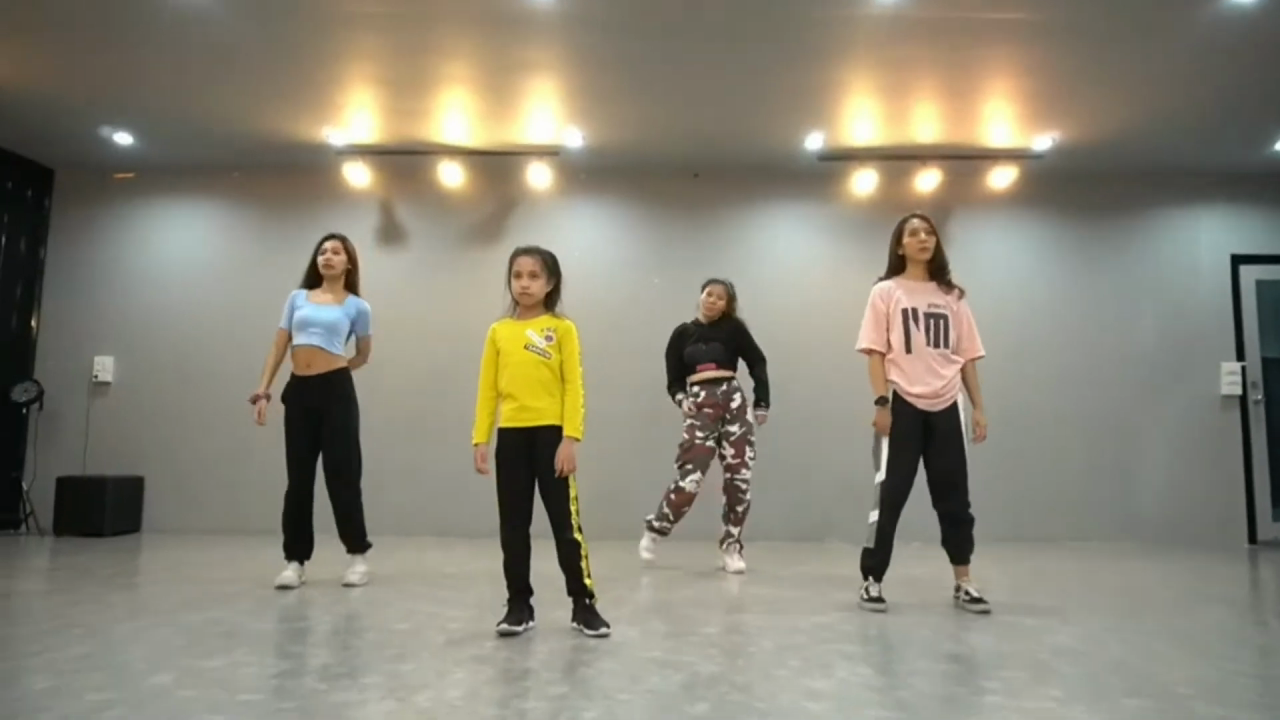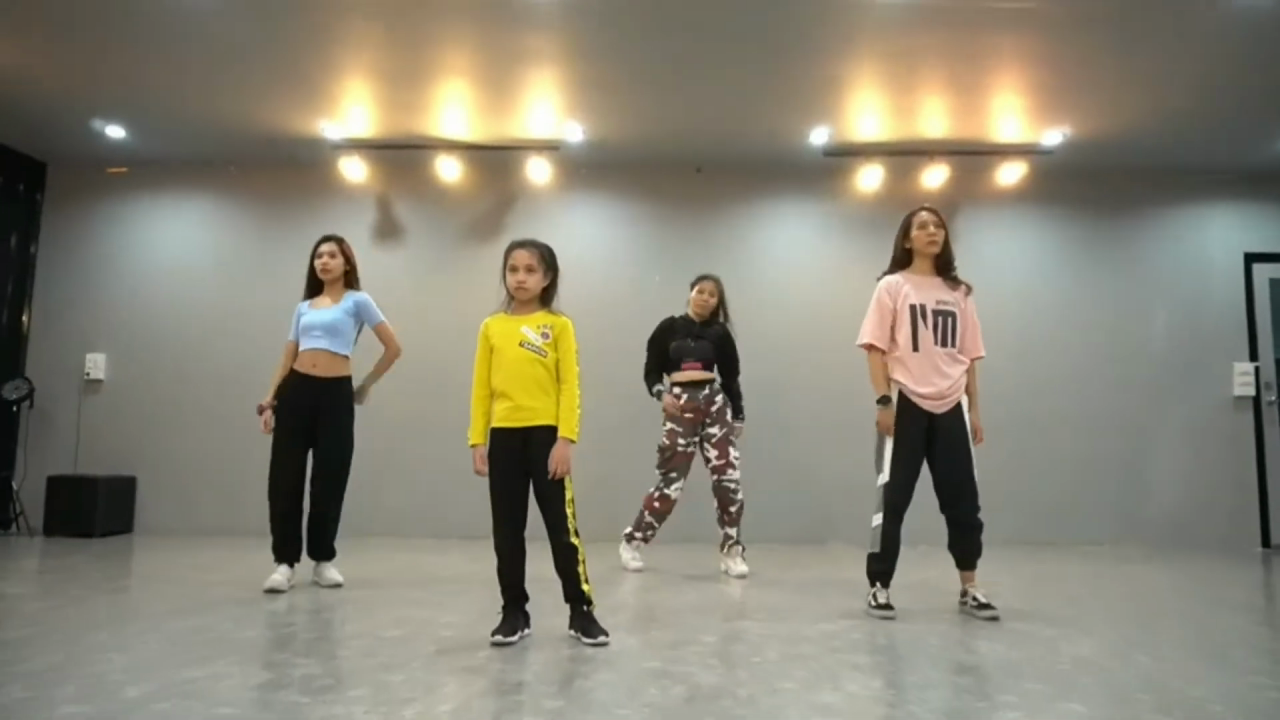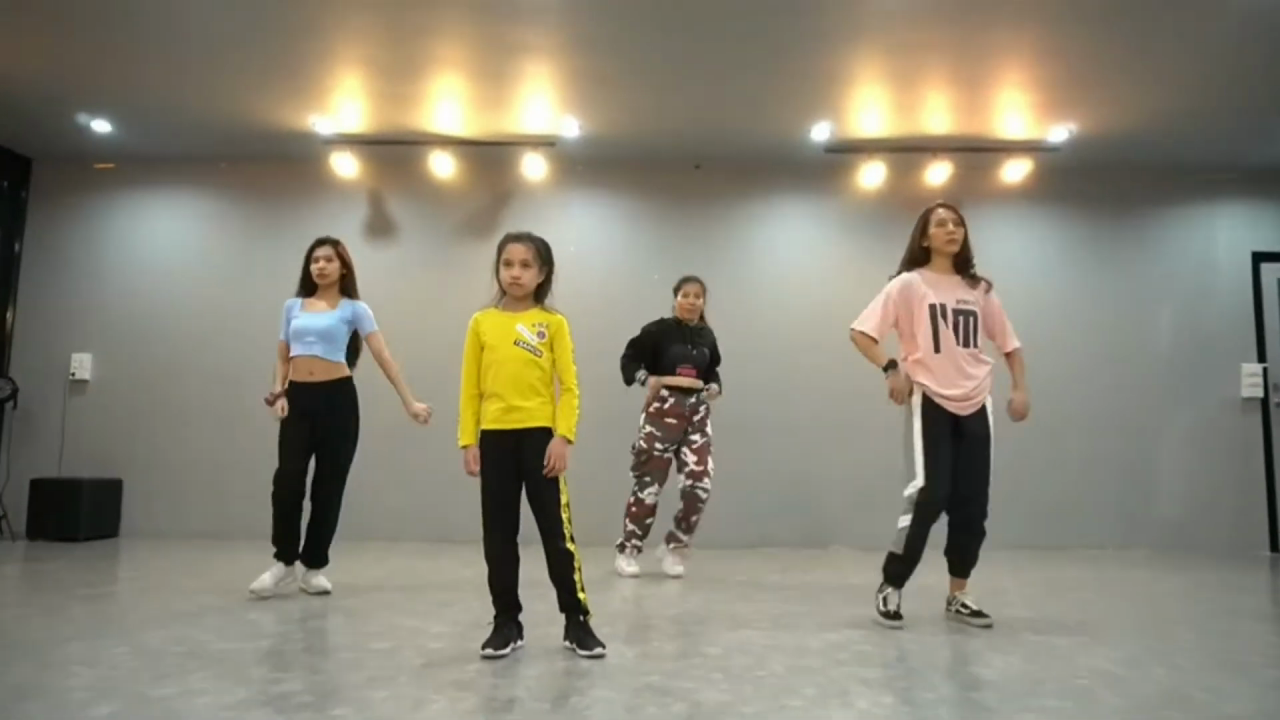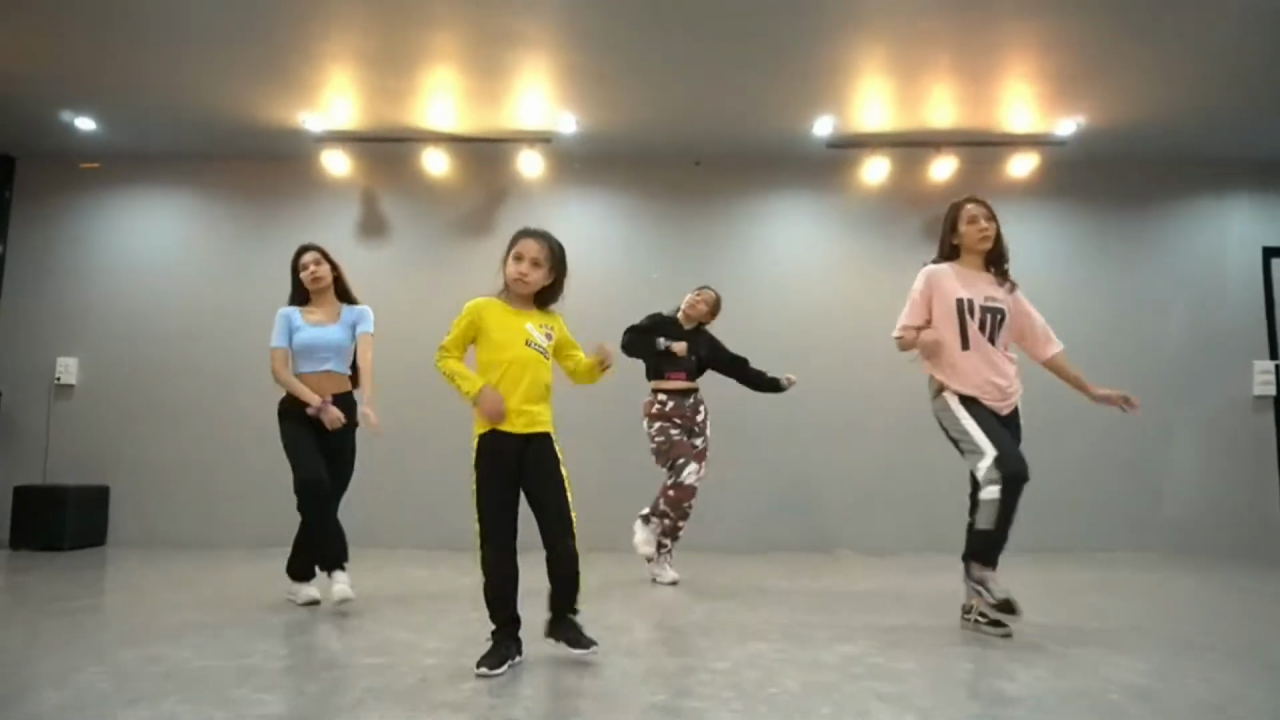
dt=0.2s
person 1, frame 1
left shoulder: (953, 296)
right shoulder: (886, 292)
left elbow: (967, 357)
right elbow: (876, 352)
left wrist: (978, 407)
right wrist: (881, 402)
left hip: (946, 406)
right hip: (903, 404)
left knee: (953, 493)
right knee: (891, 492)
left ankle: (963, 583)
right ankle: (872, 580)
person 1, frame 2
left shoulder: (959, 292)
right shoulder: (892, 286)
left elbow: (970, 355)
right elbow: (872, 347)
left wrist: (977, 407)
right wrist: (884, 400)
left hip: (951, 406)
right hip: (907, 404)
left knee: (961, 497)
right knee: (894, 494)
left ankle: (968, 587)
right ankle: (878, 586)
person 1, frame 3
left shoulder: (979, 289)
right shoulder: (909, 285)
left elbow: (1008, 344)
right elbow: (862, 332)
left wrist: (1019, 388)
right wrist: (891, 365)
left hip: (975, 407)
right hip: (929, 402)
left knee: (971, 505)
right knee: (929, 496)
left ankle: (958, 593)
right ankle: (891, 586)
person 1, frame 4
left shoulder: (1006, 289)
right shoulder: (935, 277)
left elbow: (1043, 345)
right elbow: (904, 338)
left wrist: (1092, 389)
right wrist: (926, 335)
left hip: (1004, 403)
right hip: (956, 395)
left knee: (993, 494)
right knee: (1007, 471)
left ankle: (974, 603)
right ankle: (979, 567)
person 2, frame 1
left shoulder: (562, 328)
right shoulder: (497, 331)
left elbow: (573, 387)
right elbow: (488, 390)
left wrist: (570, 439)
right wrist: (480, 440)
left hip: (550, 434)
right hip: (511, 436)
left knee: (566, 522)
right knee: (513, 525)
left ankle: (583, 603)
right ankle: (519, 604)
person 2, frame 2
left shoulder: (558, 326)
right shoulder: (491, 327)
left elbow: (569, 387)
right elbow: (481, 389)
left wrist: (565, 440)
right wrist: (477, 441)
left hip: (545, 434)
right hip: (503, 436)
left knee: (562, 526)
right knee: (507, 529)
left ankle: (581, 611)
right ankle: (514, 612)
person 2, frame 3
left shoulder: (552, 323)
right shoulder: (481, 323)
left elbow: (566, 386)
right elbow: (470, 391)
left wrist: (563, 436)
right wrist: (467, 441)
left hip: (537, 436)
right hip: (493, 438)
left knee: (557, 532)
right knee: (499, 535)
left ankle: (577, 622)
right ankle: (507, 622)
person 2, frame 4
left shoulder: (552, 324)
right shoulder: (480, 311)
left elbow: (579, 371)
right elbow: (447, 356)
left wrist: (599, 362)
right wrist: (478, 390)
left hip: (539, 438)
right hip: (493, 439)
left knee: (562, 536)
right knee: (497, 543)
left ankle: (562, 618)
right ankle: (505, 635)
person 3, frame 1
left shoulder: (356, 307)
right shoulder: (297, 298)
left elbow: (363, 355)
right elbow: (278, 349)
right wrist: (262, 391)
left hip: (335, 389)
right hip: (298, 390)
left knee: (341, 472)
right knee: (298, 477)
left ankle: (357, 555)
right ankle: (296, 560)
person 3, frame 2
left shoulder: (357, 301)
right shoulder: (303, 308)
left elbow: (393, 348)
left wrist: (366, 385)
right wrist: (269, 400)
left hip: (335, 394)
right hip: (295, 391)
left knee: (328, 480)
right knee: (283, 479)
left ankle: (323, 560)
right ankle: (284, 563)
person 3, frame 3
left shoulder: (354, 309)
right shoulder: (294, 307)
left elbow: (382, 354)
right elbow: (282, 358)
left wrist: (408, 399)
right wrist: (277, 394)
left hip: (338, 398)
right hip: (298, 401)
left knee: (329, 485)
right knee: (288, 479)
left ankle: (312, 566)
right ankle: (283, 562)
person 3, frame 4
left shoulder: (358, 313)
right shoulder: (288, 315)
left elbow: (366, 357)
right elbow: (278, 370)
left wrist: (368, 404)
right wrist: (317, 404)
left hip: (341, 409)
right hip: (298, 412)
left knee: (327, 494)
right knee: (313, 484)
left ankle: (301, 574)
right ankle: (335, 568)
person 4, frame 1
left shoulder: (734, 329)
right shoulder: (683, 334)
left elbow: (757, 362)
right elbow: (675, 377)
left wrist: (762, 403)
right wrist: (681, 399)
left hip: (733, 400)
right hip: (700, 403)
left knee: (739, 476)
right knee: (690, 474)
left ankle: (731, 548)
right ankle: (654, 530)
person 4, frame 2
left shoulder: (719, 333)
right shoulder: (669, 327)
left elbow: (730, 376)
right elbow: (652, 369)
left wrist: (737, 414)
right wrist: (661, 393)
left hip: (713, 404)
right hip: (679, 403)
left knee: (728, 478)
right knee: (671, 481)
left ankle: (732, 554)
right ankle: (632, 542)
person 4, frame 3
left shoulder: (706, 336)
right shoulder: (660, 329)
right elbow: (629, 362)
left wrist: (713, 387)
right wrist: (643, 379)
left hip: (696, 410)
right hip: (663, 407)
left knee: (700, 484)
right knee: (650, 485)
left ankle: (674, 549)
right ankle: (628, 550)
person 4, frame 4
left shoulder: (704, 341)
right shoulder: (657, 323)
left elbow: (738, 368)
right elbow: (629, 343)
left wrist: (777, 382)
right wrist: (666, 345)
left hip: (694, 410)
right hip: (660, 410)
left knee: (686, 484)
right knee: (686, 474)
left ankle: (659, 556)
right ankle: (648, 522)
